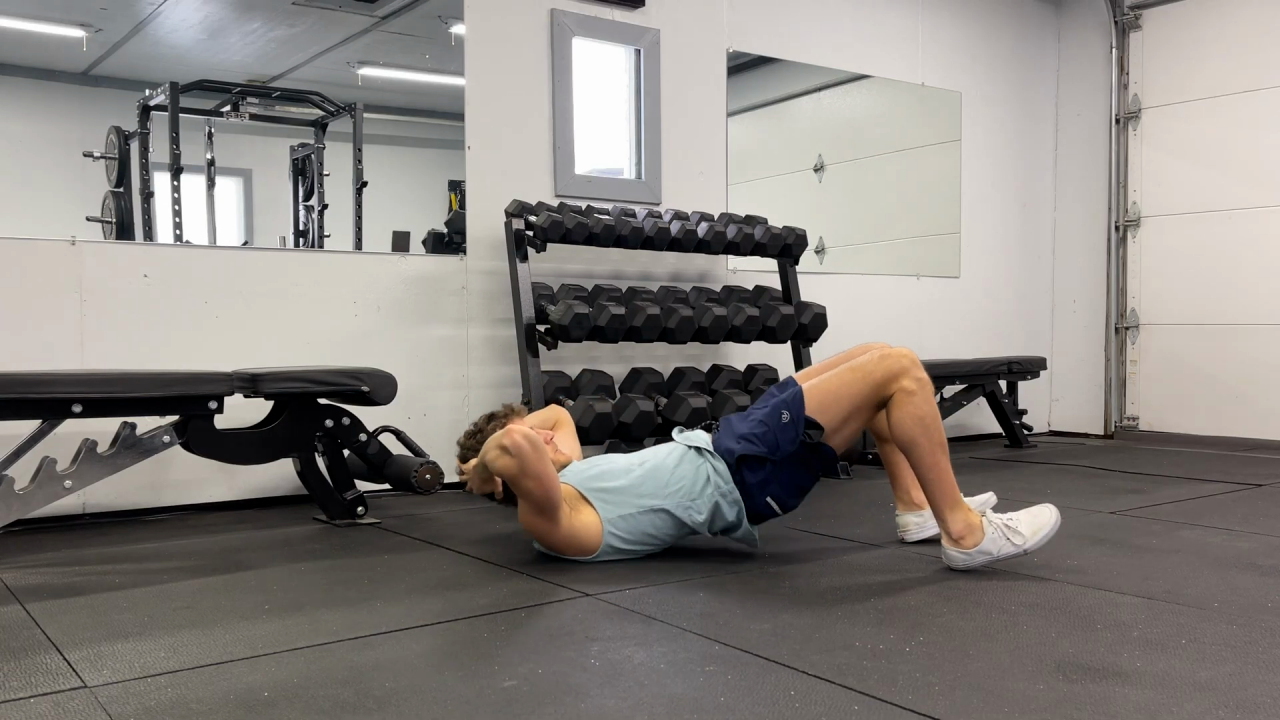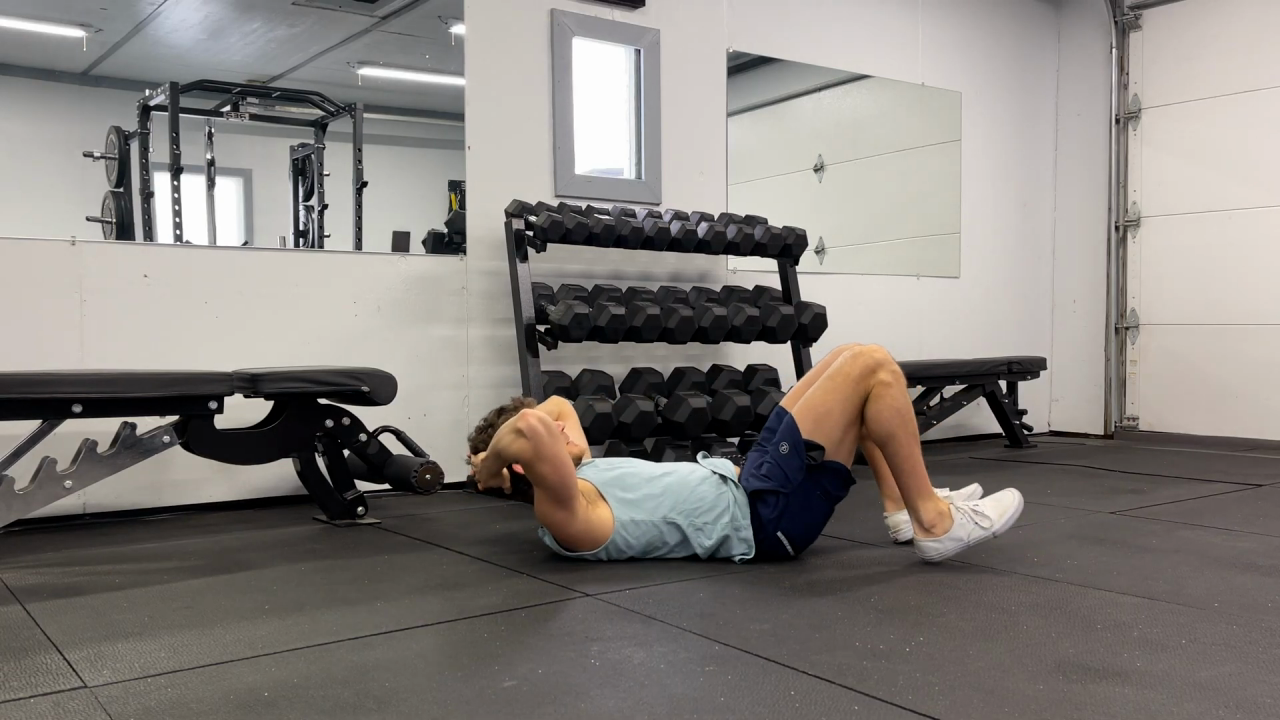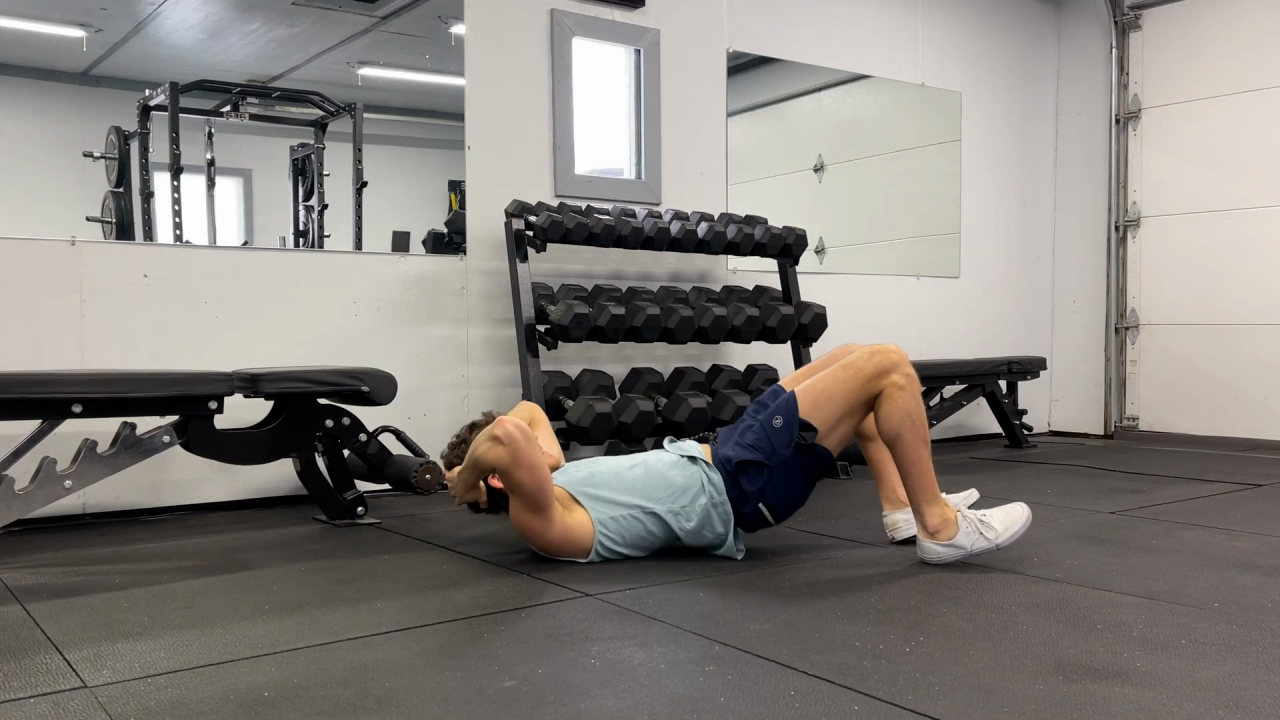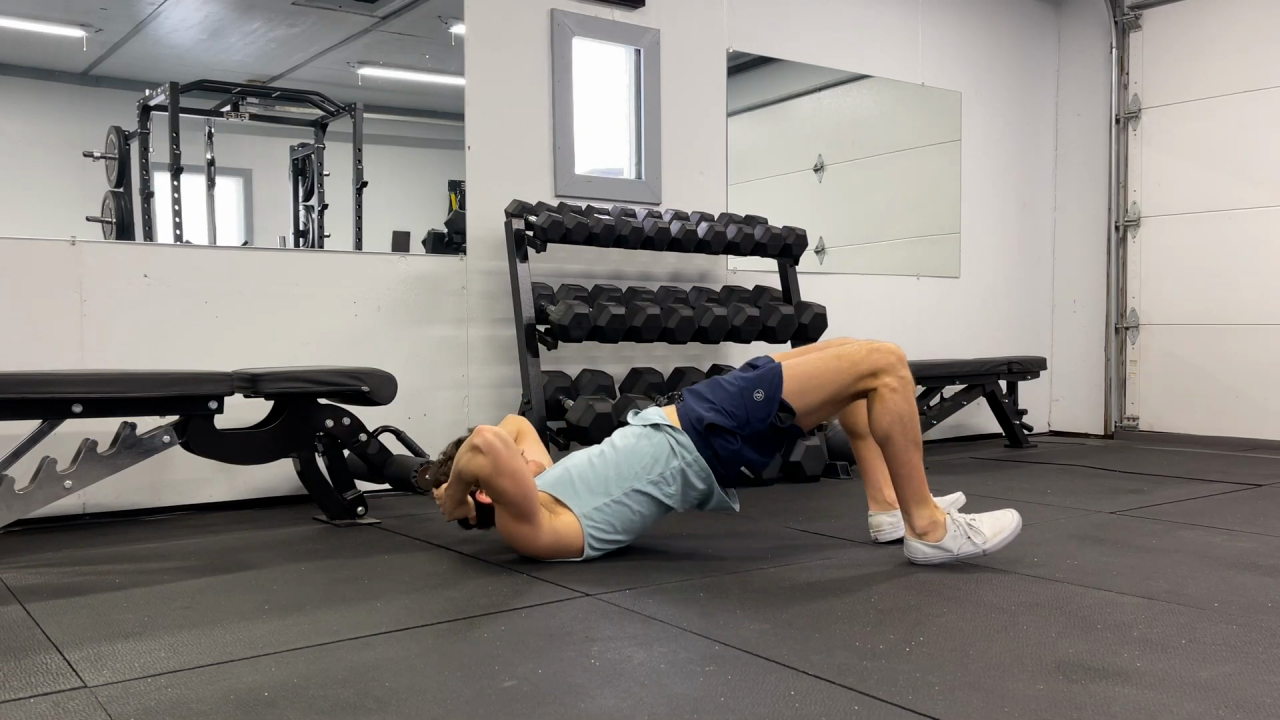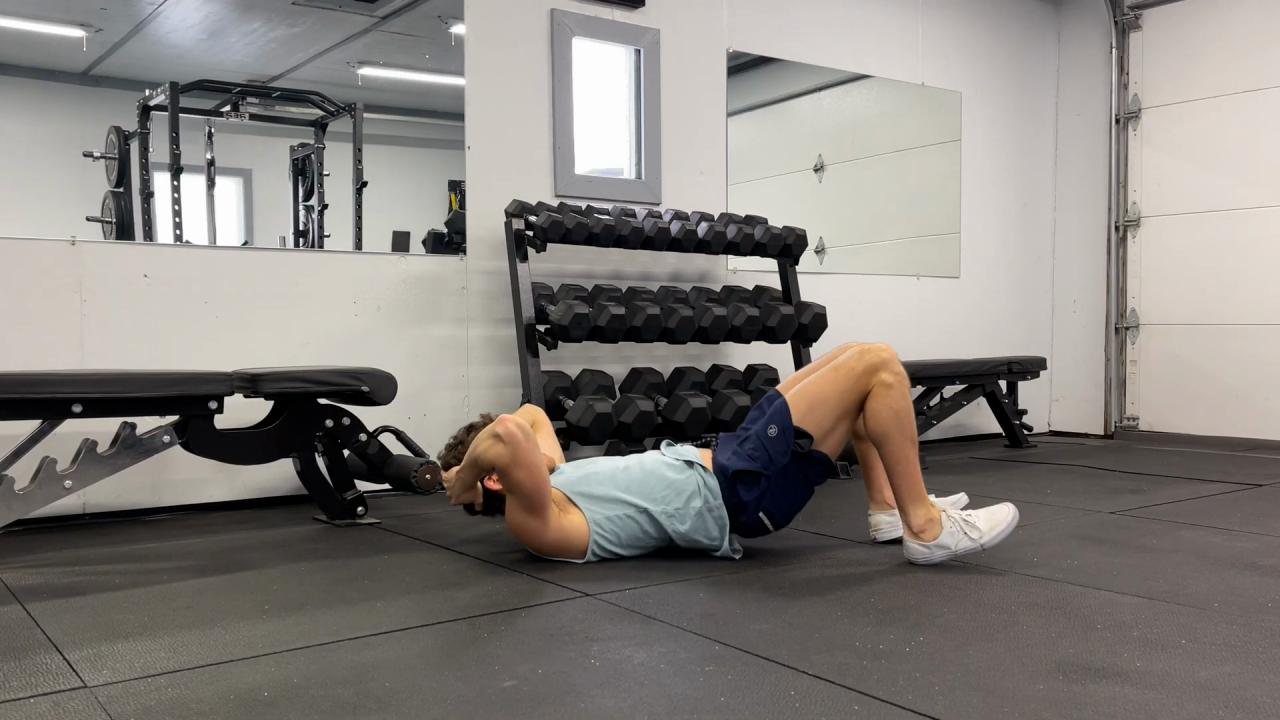
dt=1s
person 1, frame 1
left shoulder: (569, 481)
right shoulder: (550, 522)
left elbow: (558, 412)
right elbow: (516, 445)
left wrist: (501, 447)
right wrist: (483, 467)
left hip: (728, 446)
right hip: (746, 467)
left knee: (877, 359)
right knee: (903, 369)
left ankle: (918, 510)
right ankle: (965, 533)
person 1, frame 2
left shoulder: (577, 480)
right shoulder: (563, 515)
left elbow: (555, 405)
right elbow: (528, 428)
left wrist: (532, 448)
right wrist: (490, 468)
left hip: (743, 484)
right hip: (765, 512)
left knee: (854, 362)
right knee: (875, 366)
left ankle: (906, 509)
right ankle: (935, 523)
person 1, frame 3
left shoulder: (555, 485)
right shoulder: (541, 522)
left elbow: (527, 411)
right elbow: (507, 434)
left wrist: (482, 474)
right wrist: (466, 481)
left hip: (726, 461)
right hip: (744, 484)
left knee: (854, 360)
right knee: (889, 365)
left ankle: (904, 509)
right ankle: (941, 528)
person 1, frame 4
left shoulder: (537, 491)
right shoulder: (527, 528)
left elbow: (514, 423)
right elbow: (485, 444)
left wrist: (471, 495)
right wrist: (452, 494)
left hip: (702, 422)
left knee: (853, 354)
right knee: (886, 363)
left ankle: (889, 509)
right ankle: (928, 528)
person 1, frame 5
left shoulder: (552, 488)
right shoulder: (538, 525)
left elbow: (530, 414)
right elbow: (507, 435)
left wrist: (463, 471)
right wrist: (462, 482)
left hip: (722, 469)
right hip: (739, 483)
left knee: (857, 360)
right knee: (880, 364)
left ankle: (891, 511)
right ankle: (927, 528)
